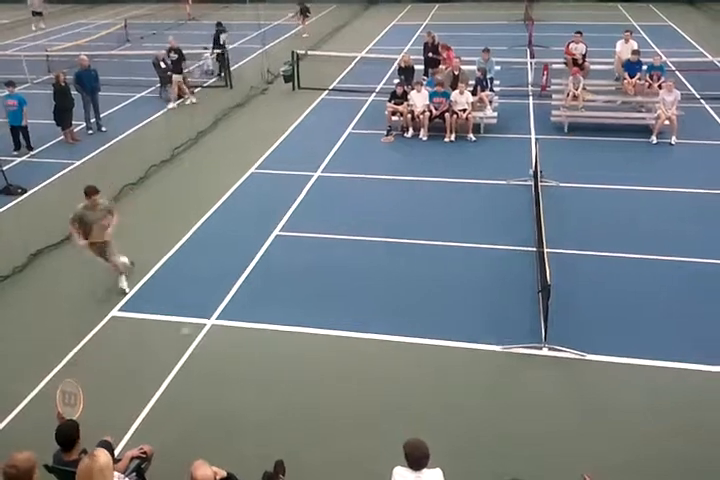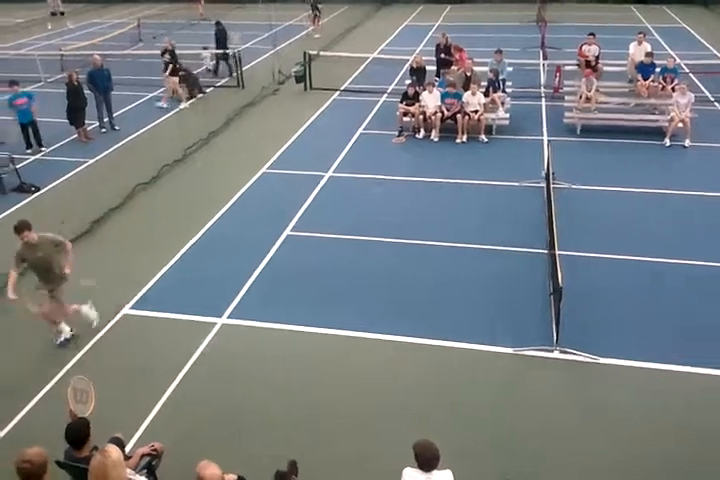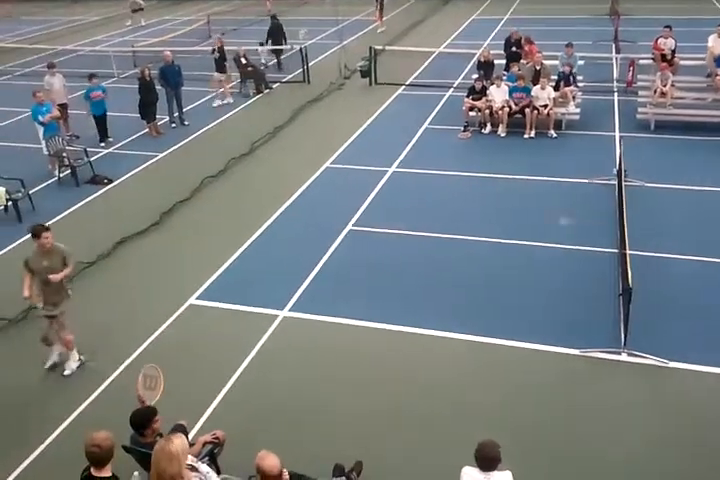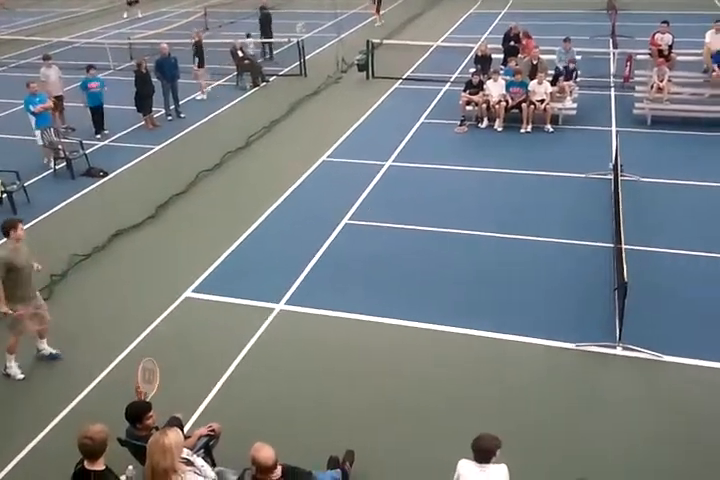
dt=0.5s
person 1, frame 1
left shoulder: (104, 204)
right shoulder: (80, 211)
left elbow: (114, 215)
right elbow: (72, 225)
left wrist: (111, 229)
right wrist: (78, 240)
left hip: (106, 239)
right hip: (92, 243)
left knee: (116, 264)
right knee: (113, 261)
left ankle: (122, 280)
right ankle: (123, 260)
person 1, frame 2
left shoulder: (49, 239)
right shoulder: (22, 251)
left elbow: (68, 246)
right elbow: (14, 271)
left wrist: (67, 266)
right wrist: (10, 291)
left hip: (58, 280)
right hip: (45, 283)
left knee: (65, 312)
right knee: (45, 312)
left ankle: (84, 310)
right ankle: (65, 331)
person 1, frame 3
left shoulder: (60, 250)
right shoulder: (30, 258)
left elbow: (70, 266)
right elbow: (28, 274)
left wrist: (60, 276)
right wrist: (26, 290)
left hip: (59, 300)
right hip: (43, 302)
left knee: (62, 335)
right knee: (46, 336)
left ankle: (74, 359)
right ankle: (55, 352)
person 1, frame 4
left shoulder: (21, 246)
left wrist: (33, 265)
left hip: (32, 295)
right hip: (17, 302)
left knee: (44, 319)
right knee: (16, 334)
left ankle: (43, 349)
